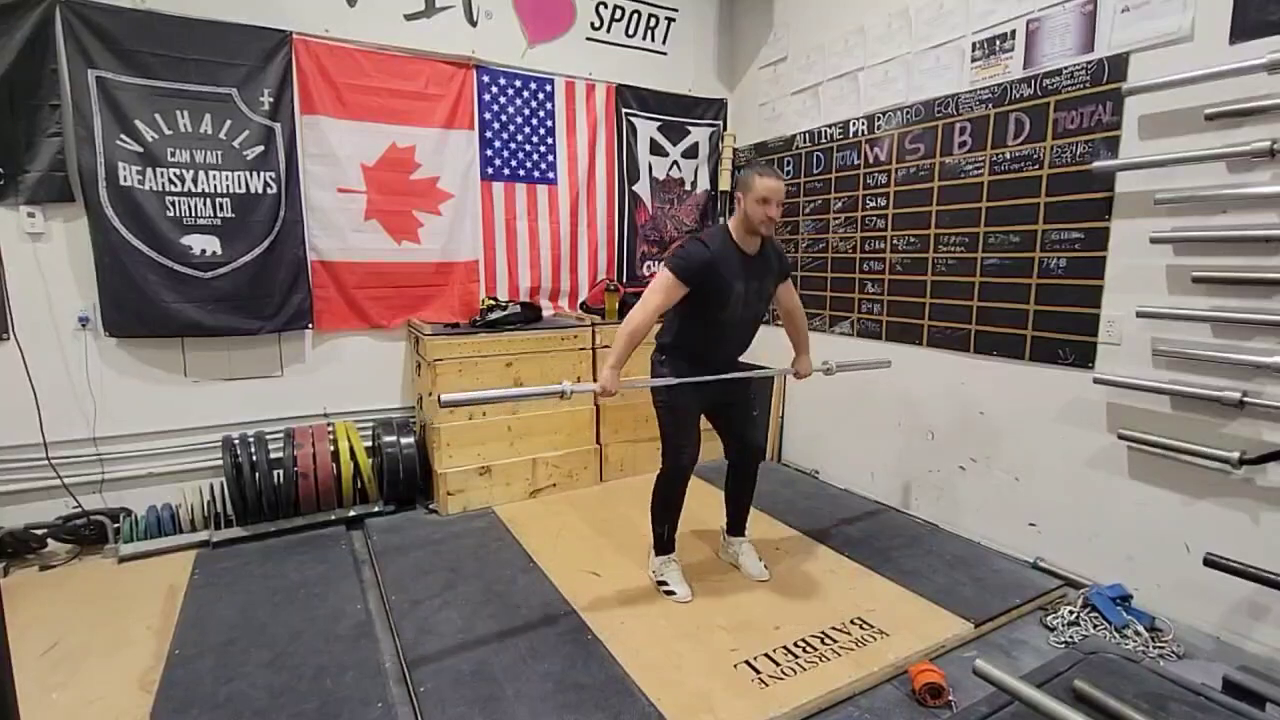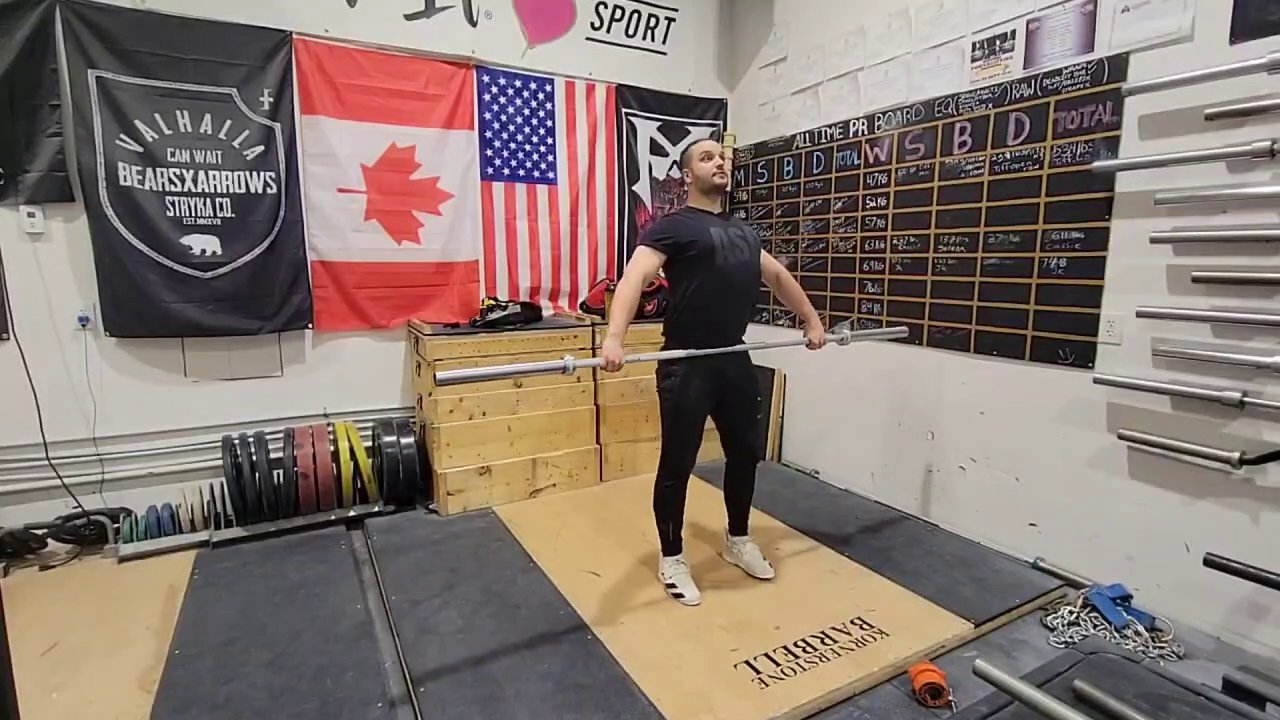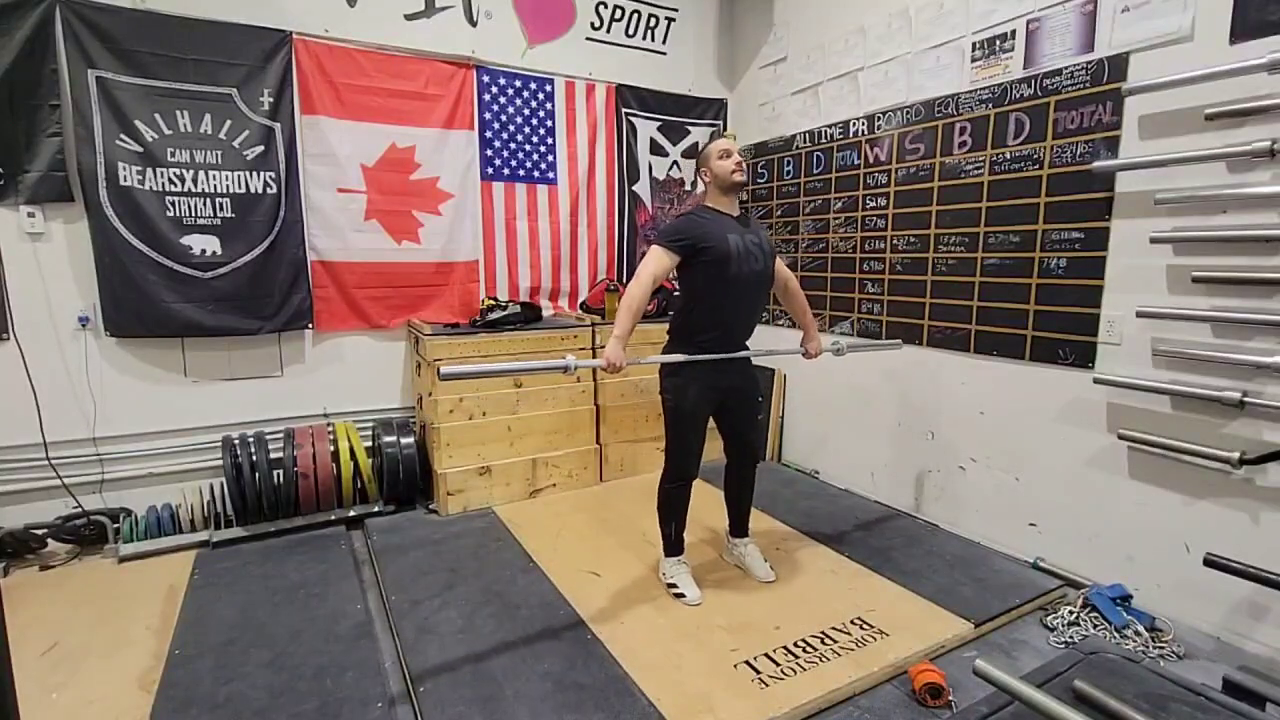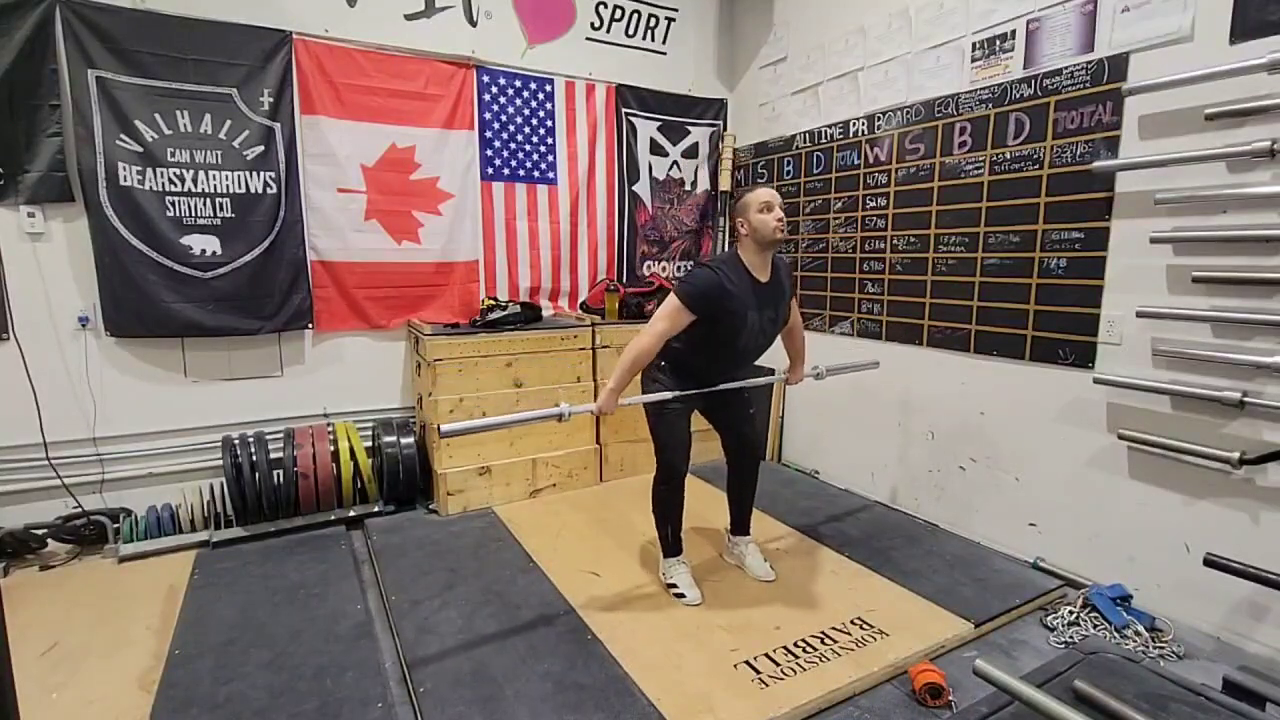
dt=0.7s
person 1, frame 1
left shoulder: (775, 257)
right shoulder: (703, 253)
left elbow: (791, 306)
right elbow: (648, 307)
left wrist: (803, 354)
right wrist: (612, 368)
left hip: (727, 373)
right hip: (679, 372)
left knee: (749, 452)
right knee: (681, 462)
left ankle: (734, 540)
right ankle: (663, 558)
person 1, frame 2
left shoulder: (743, 230)
right shoulder: (674, 226)
left elbow: (778, 275)
right elbow: (633, 277)
left wrist: (812, 321)
right wrist: (614, 338)
left hip: (735, 359)
right hip: (687, 365)
left knee: (745, 452)
right knee: (678, 463)
left ankle: (738, 539)
right ankle: (671, 558)
person 1, frame 3
left shoulder: (756, 230)
right shoulder: (690, 227)
left elbow: (785, 283)
right elbow: (644, 279)
left wrist: (811, 332)
right wrist: (618, 341)
left hip: (736, 363)
right hip: (690, 367)
left knee: (746, 455)
right knee: (682, 466)
left ankle: (739, 541)
right ankle: (673, 560)
person 1, frame 4
left shoulder: (782, 275)
right shoulder: (713, 279)
left elbow: (792, 323)
right elbow: (655, 333)
left wrist: (797, 366)
right wrist: (613, 389)
left hip: (724, 379)
right hip: (673, 377)
left knee: (749, 449)
right knee: (674, 464)
left ankle: (739, 541)
right ankle: (672, 561)
